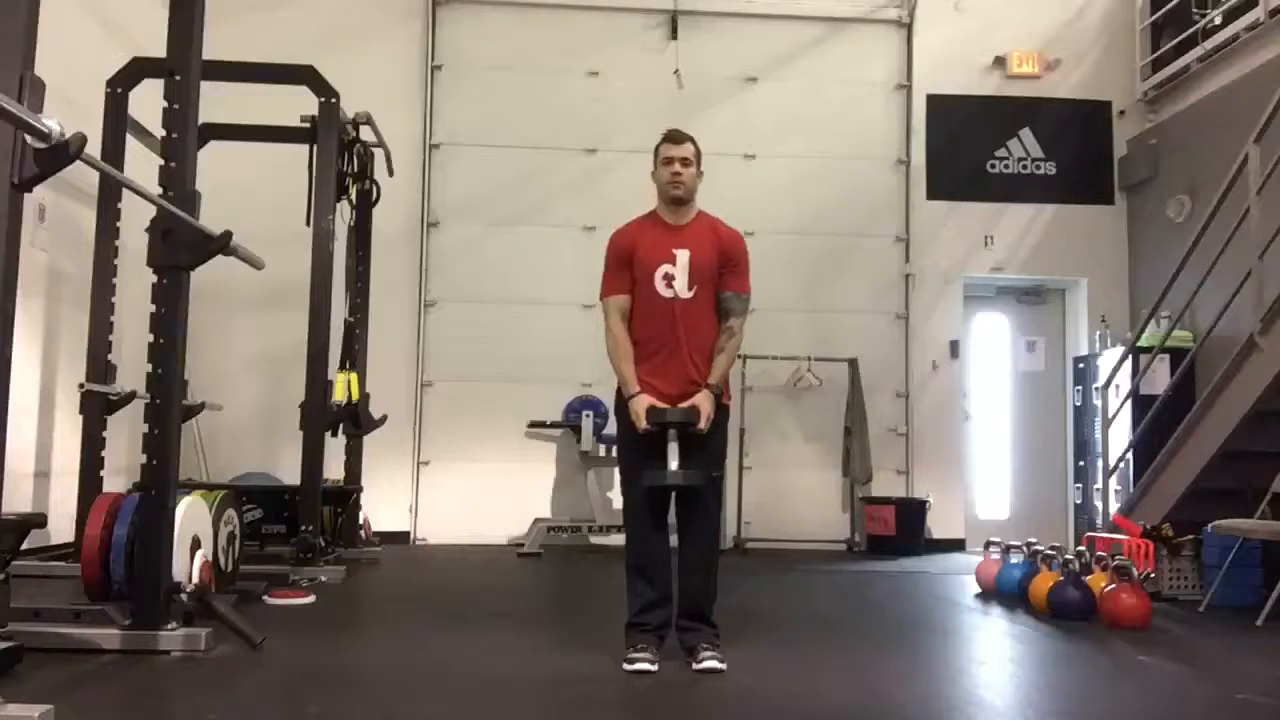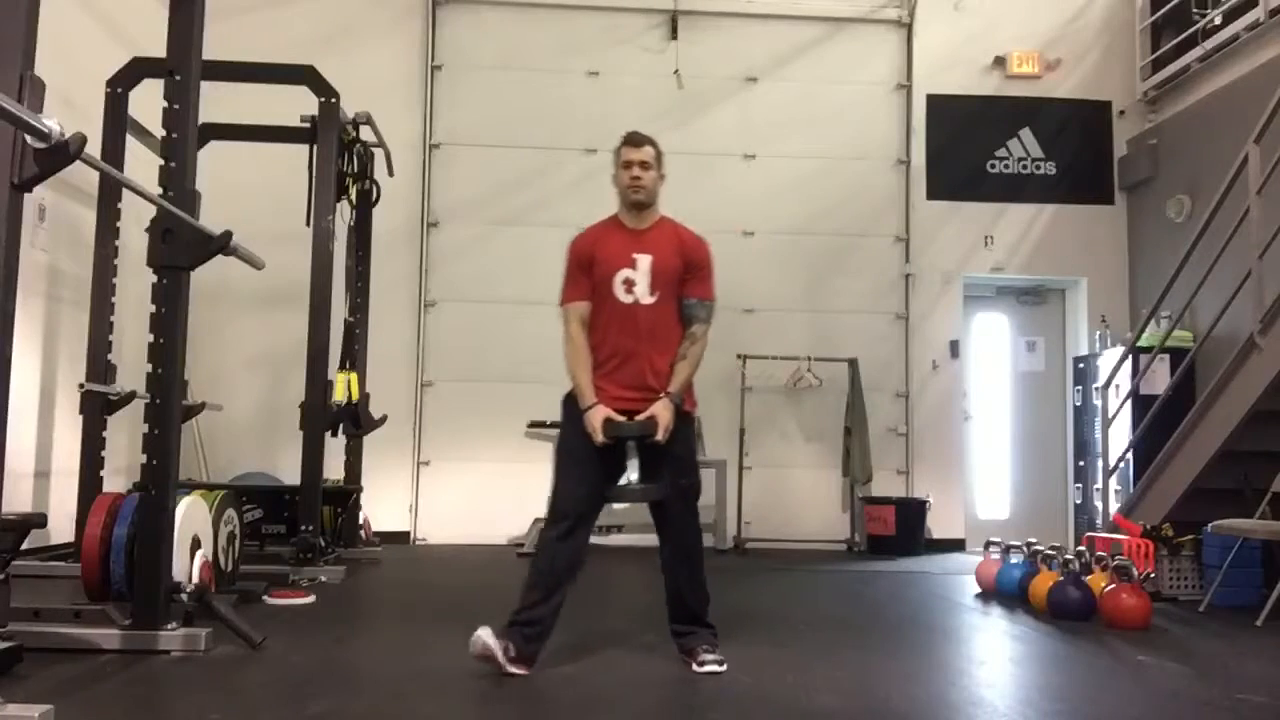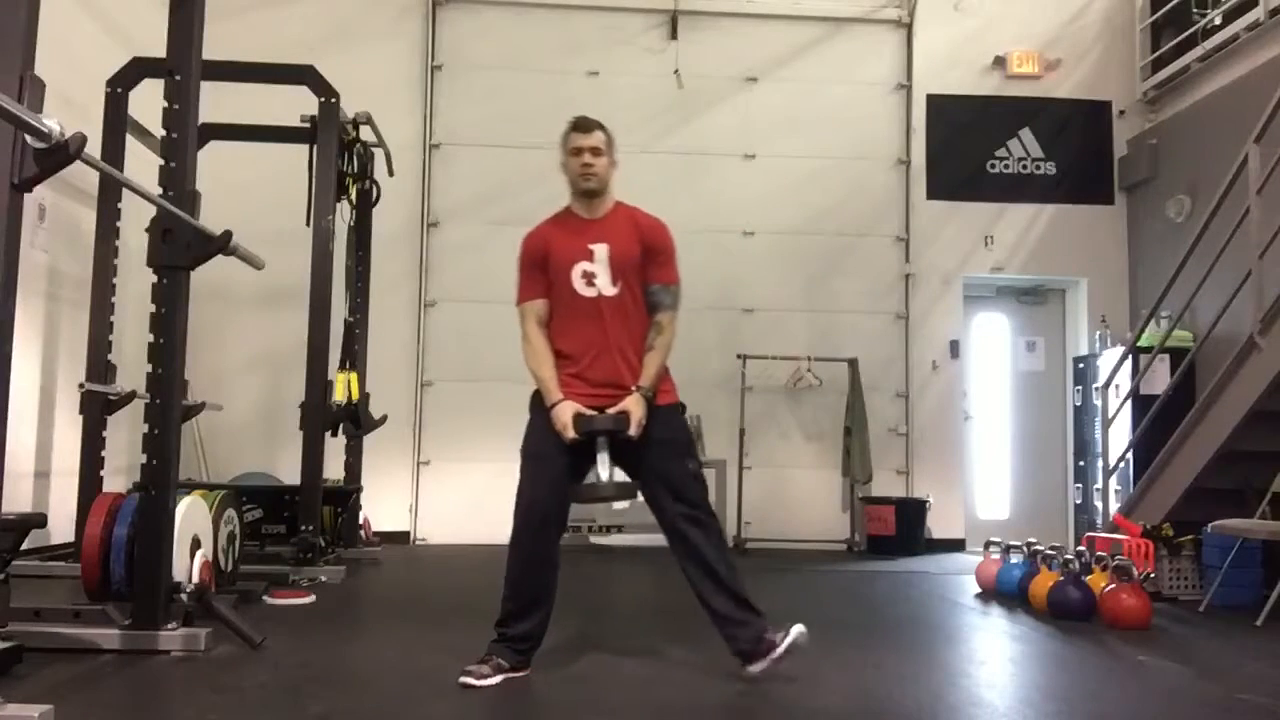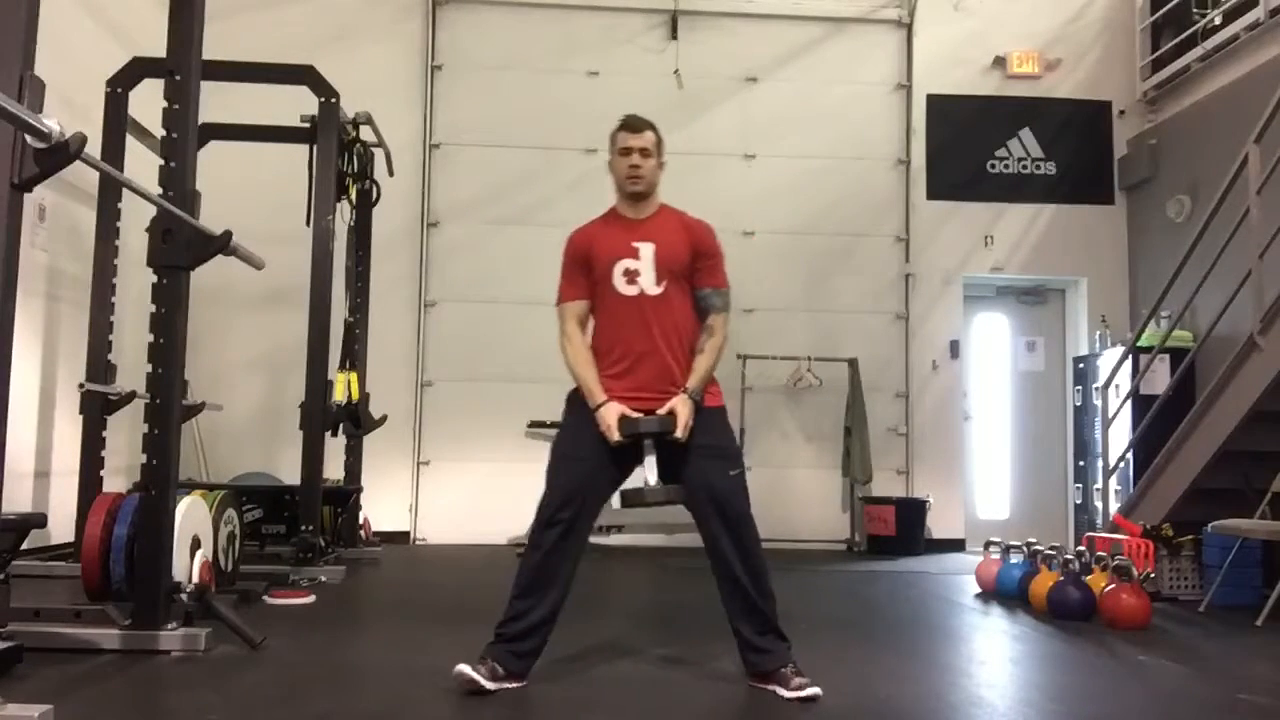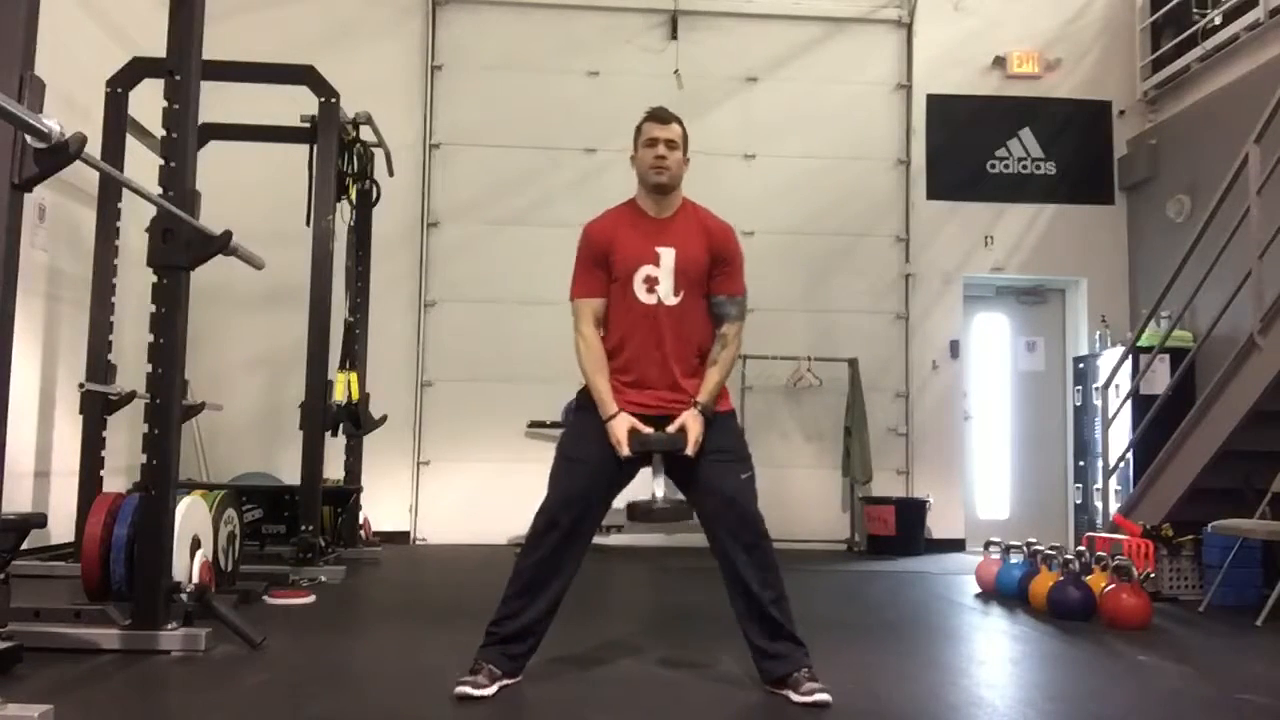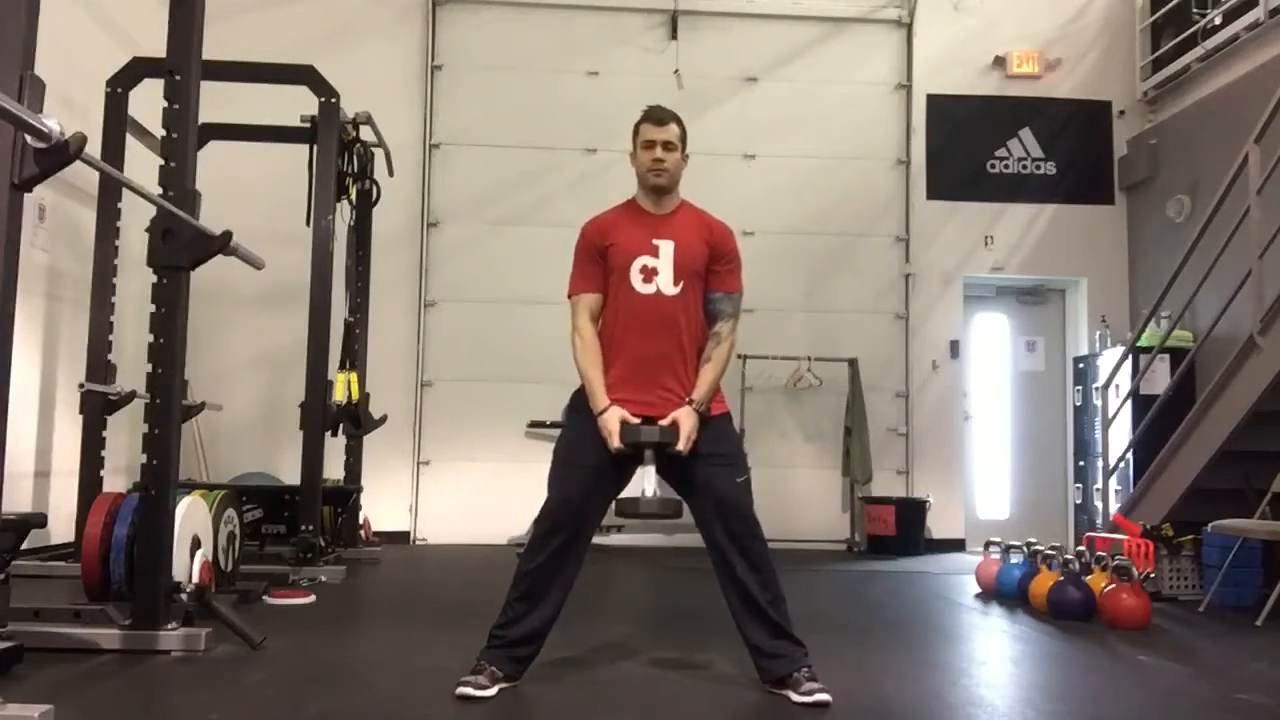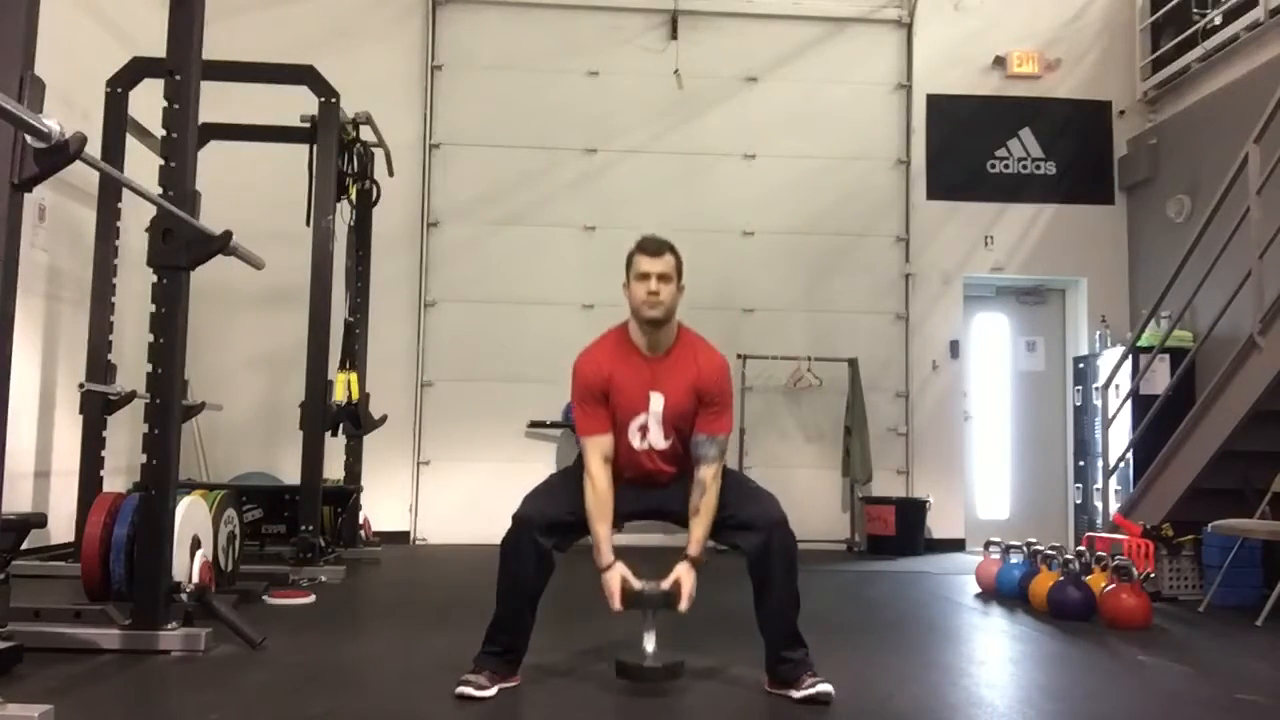
dt=0.7s
person 1, frame 1
left shoulder: (726, 241)
right shoulder: (627, 240)
left elbow: (733, 324)
right elbow: (616, 322)
left wrist: (710, 390)
right wrist: (633, 392)
left hip: (704, 400)
right hip: (642, 399)
left knee: (701, 518)
right knee: (644, 518)
left ankle: (699, 633)
right ankle: (645, 633)
person 1, frame 2
left shoulder: (690, 247)
right shoulder: (587, 245)
left elbow: (697, 331)
right elbow: (576, 329)
left wrist: (669, 399)
right wrist: (589, 404)
left hip: (668, 407)
right hip: (595, 405)
left knee: (680, 525)
right knee: (566, 520)
left ankle: (695, 636)
right ankle: (520, 642)
person 1, frame 3
left shoulder: (649, 231)
right shoulder: (540, 241)
left elbow: (664, 321)
right elbow: (534, 328)
left wrist: (642, 394)
right wrist: (556, 400)
left hip: (646, 400)
right hip: (564, 405)
left knee: (690, 515)
right knee: (535, 522)
left ankle: (749, 636)
right ankle: (512, 649)
person 1, frame 4
left shoulder: (695, 234)
right shoulder: (585, 241)
left elbow: (716, 323)
right elbow: (571, 329)
left wrist: (690, 395)
right wrist: (600, 402)
left hip: (690, 405)
right hip: (604, 405)
left knee: (732, 525)
right knee: (558, 522)
left ankle: (772, 661)
right ankle: (508, 658)
person 1, frame 5
left shoulder: (716, 235)
right shoulder: (601, 233)
left elbow: (730, 329)
right elbow: (587, 329)
left wrist: (701, 409)
right wrist: (611, 412)
left hip: (698, 409)
right hip: (612, 407)
left knee: (742, 530)
right knee: (558, 525)
left ankle: (787, 665)
right ankle: (499, 658)
person 1, frame 6
left shoulder: (714, 235)
right shoulder: (600, 232)
left elbow: (724, 329)
right elbow: (584, 325)
left wrist: (696, 407)
right wrist: (603, 407)
left hip: (696, 410)
right hip: (609, 407)
left knee: (736, 530)
right knee: (561, 525)
left ankle: (786, 666)
right ankle: (501, 659)
person 1, frame 7
left shoulder: (709, 366)
right shoulder: (594, 364)
left elbow: (708, 469)
right elbow: (597, 466)
left wrist: (691, 559)
right wrist: (606, 561)
left hip: (683, 478)
right hip: (617, 477)
left knee: (770, 525)
right knee: (531, 523)
left ankle: (789, 668)
right ankle: (498, 663)
